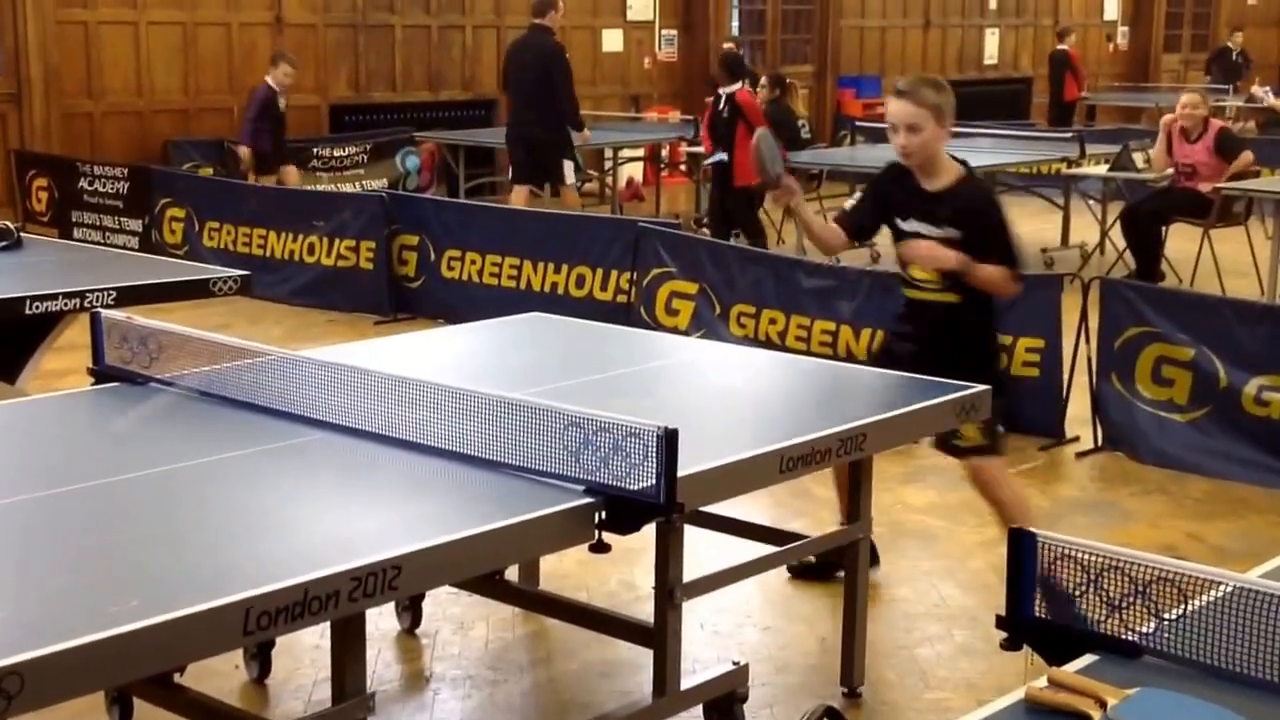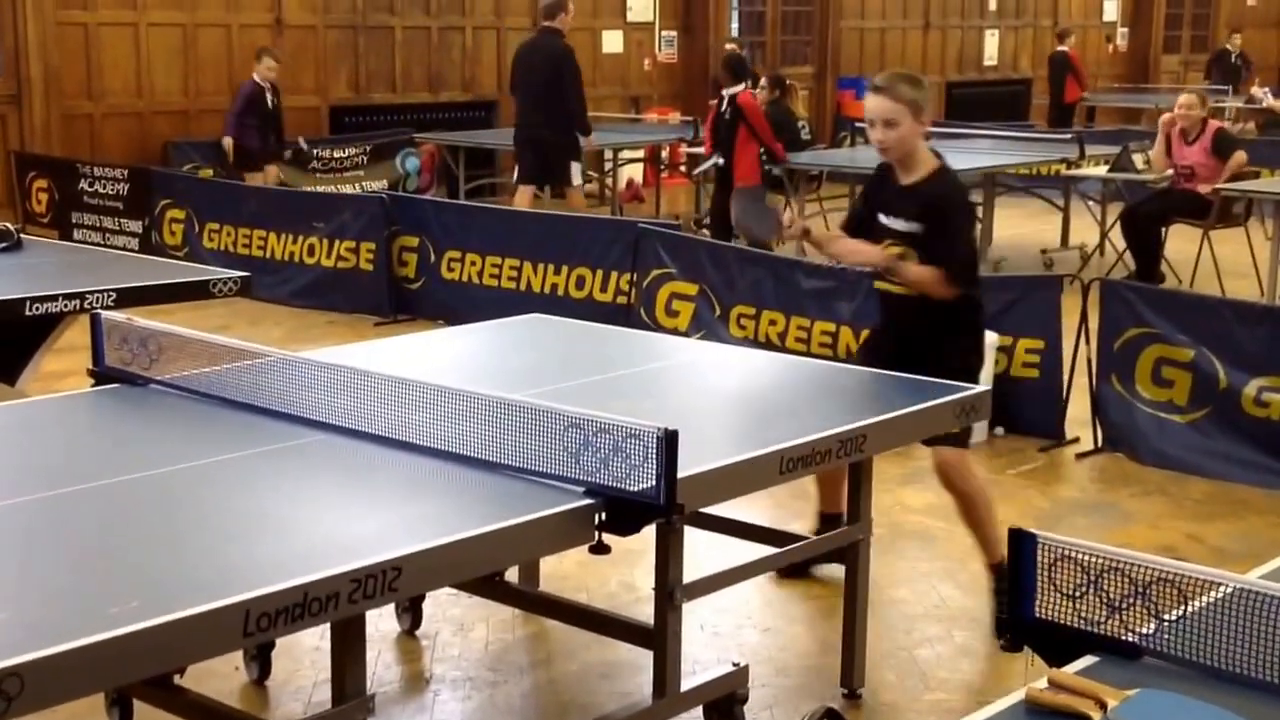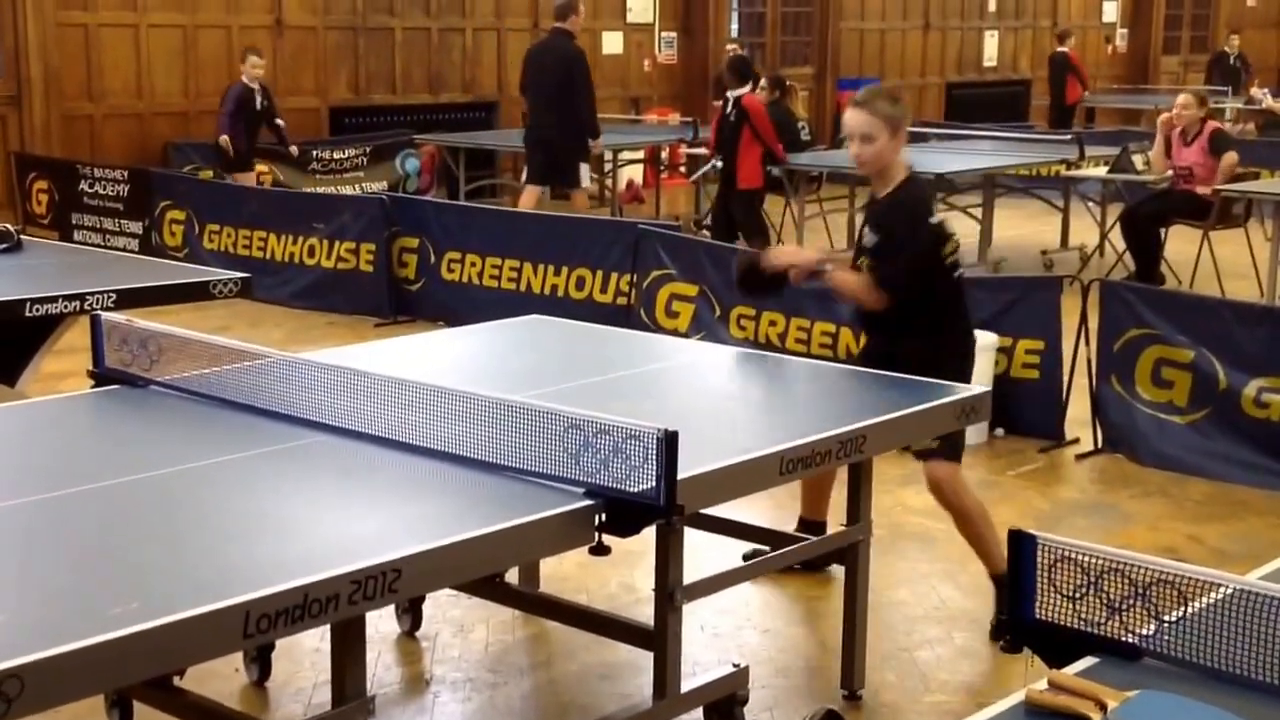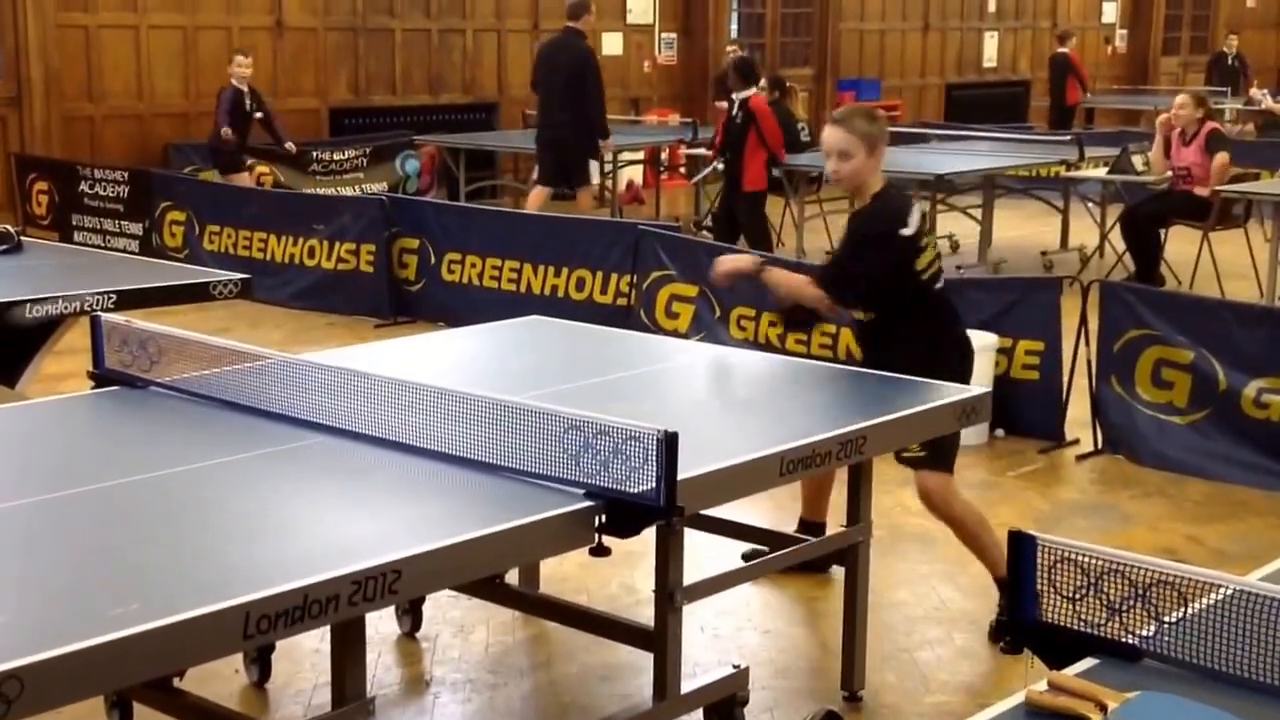
dt=0.1s
person 1, frame 1
left shoulder: (978, 201)
right shoulder: (892, 183)
left elbow: (1008, 284)
right elbow: (835, 240)
left wrist: (962, 264)
right wrist: (795, 205)
left hip: (969, 352)
right hip: (911, 340)
left knee: (981, 466)
person 1, frame 2
left shoulder: (949, 198)
right shoulder: (882, 182)
left elbow: (945, 285)
right elbow: (848, 248)
left wrist: (882, 259)
right wrist: (804, 232)
left hip: (948, 345)
right hip: (896, 333)
left knee: (950, 461)
left ankle: (1007, 577)
right ankle: (831, 534)
person 1, frame 3
left shoulder: (910, 209)
right shoulder: (882, 198)
left elbow: (876, 293)
left wrist: (813, 263)
right wrist: (803, 264)
left hip: (934, 358)
right hip: (889, 349)
left knee: (942, 477)
left ankle: (1010, 587)
right ankle: (810, 538)
person 1, frame 4
left shoulder: (881, 222)
right shoulder: (873, 208)
left elbow: (828, 295)
left wrist: (753, 267)
right wrist: (794, 292)
left hip: (932, 364)
right hip: (890, 355)
left knee: (934, 487)
right ankle: (811, 538)
person 2, frame 1
left shoulder: (514, 47)
right shoulder: (553, 48)
left elbow: (507, 87)
right elbow: (565, 94)
right wrist: (579, 127)
left hip: (518, 128)
right hip: (550, 129)
left knee: (520, 186)
right knee: (566, 184)
person 2, frame 2
left shoulder: (523, 49)
right shoulder: (563, 50)
left elbow: (515, 89)
right elbow: (574, 97)
right wrist: (586, 131)
left hip: (527, 130)
right hip: (559, 131)
left knee: (525, 186)
right knee: (572, 186)
person 2, frame 3
left shoulder: (534, 50)
right shoulder: (573, 53)
left elbow: (524, 89)
right elbow: (584, 99)
right wrist: (594, 134)
left hip: (536, 130)
right hip: (568, 132)
left knee: (532, 186)
right knee: (578, 187)
person 2, frame 4
left shoulder: (545, 48)
right shoulder: (584, 52)
left elbow: (536, 86)
right elbow: (595, 99)
right wrist: (604, 134)
left hip: (548, 129)
right hip: (577, 131)
left knee: (542, 186)
right knee: (584, 186)
person 3, frame 1
left shoulder: (743, 99)
right shoulder: (720, 97)
left elbow: (761, 130)
right elbow: (708, 126)
right wrist: (712, 149)
left hip: (742, 173)
right hip: (722, 170)
left knee: (747, 222)
right knee: (717, 220)
person 3, frame 2
left shoulder: (745, 101)
right shoulder: (723, 99)
left elbow: (765, 133)
right elbow: (712, 126)
left wrist: (777, 155)
right wrist: (712, 149)
left hip: (745, 175)
right hip: (725, 172)
left knee: (752, 225)
right knee: (718, 221)
person 3, frame 3
left shoulder: (751, 103)
right shoulder: (729, 100)
left elbow: (768, 135)
right elbow: (718, 127)
left wrist: (777, 156)
right wrist: (716, 150)
left hip: (748, 177)
right hip: (729, 174)
left knee: (751, 226)
right knee: (720, 223)
person 3, frame 4
left shoulder: (757, 105)
right shoulder: (735, 102)
left elbow: (774, 139)
right elbow: (726, 130)
left wrist: (777, 160)
right wrist: (720, 152)
left hip: (752, 179)
right hip: (733, 176)
left knee: (754, 228)
right knee: (722, 222)
person 4, frame 1
left shoulder: (1218, 132)
right shoulder: (1175, 130)
left elbow: (1246, 158)
right elbow: (1158, 167)
left wrist: (1218, 183)
right wrist: (1163, 131)
left hip: (1205, 197)
right hip: (1178, 189)
left knee: (1148, 213)
right knee: (1129, 214)
left ankle: (1150, 275)
right ankle: (1145, 270)
person 4, frame 2
left shoulder: (1215, 132)
right shoulder: (1174, 132)
left elbow: (1240, 158)
right elbow: (1158, 168)
left wrist: (1217, 185)
right wrist: (1161, 132)
left hip: (1205, 198)
right hip: (1178, 190)
left knee: (1148, 215)
right knee: (1129, 215)
left ankle: (1150, 276)
right ankle: (1144, 271)
person 4, frame 3
left shoulder: (1214, 132)
right shoulder: (1175, 133)
left elbow: (1231, 159)
right elbow: (1158, 169)
left wrist: (1213, 188)
right wrist: (1160, 133)
left hip: (1204, 199)
right hip: (1178, 191)
left knee: (1146, 215)
right knee: (1129, 215)
left ankle: (1150, 277)
right ankle: (1144, 272)
person 4, frame 4
left shoulder: (1211, 132)
right shoulder: (1174, 134)
left elbow: (1222, 160)
right elbow: (1157, 169)
left wrist: (1210, 189)
right wrist: (1159, 133)
left hip: (1204, 200)
right hip: (1178, 192)
left knee: (1146, 216)
right knee: (1128, 216)
left ankle: (1150, 277)
right ankle: (1143, 273)
